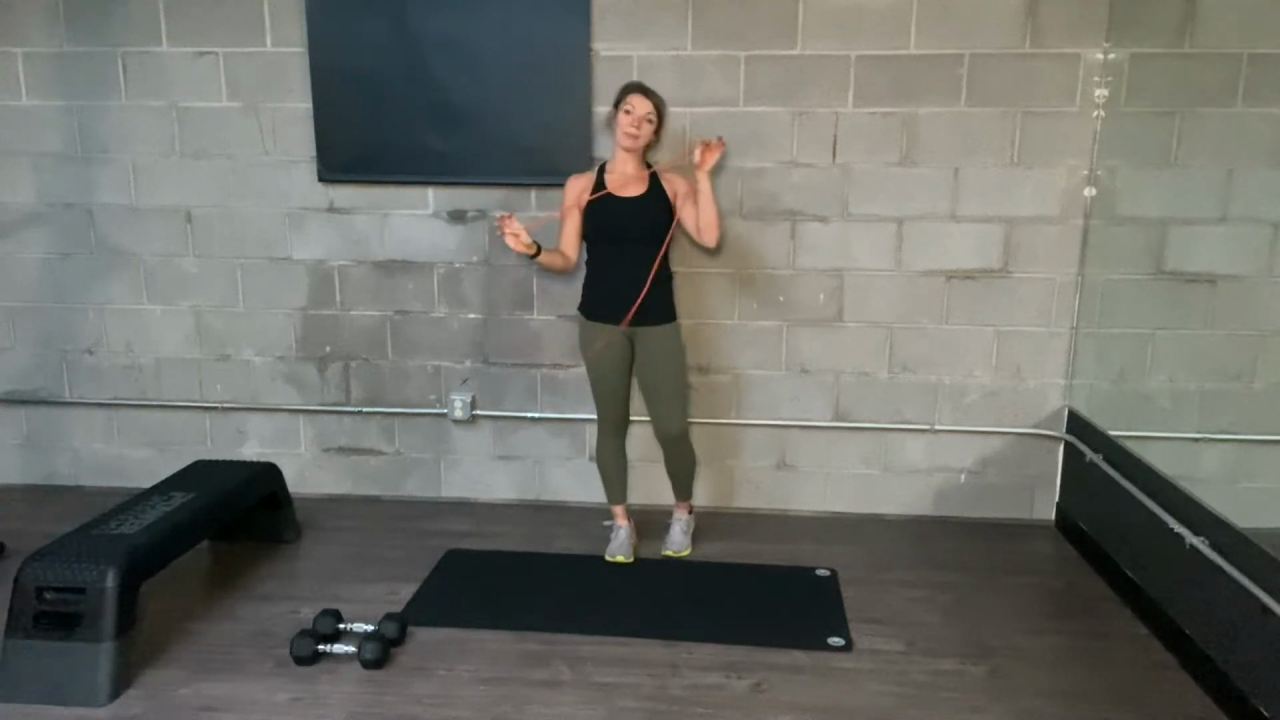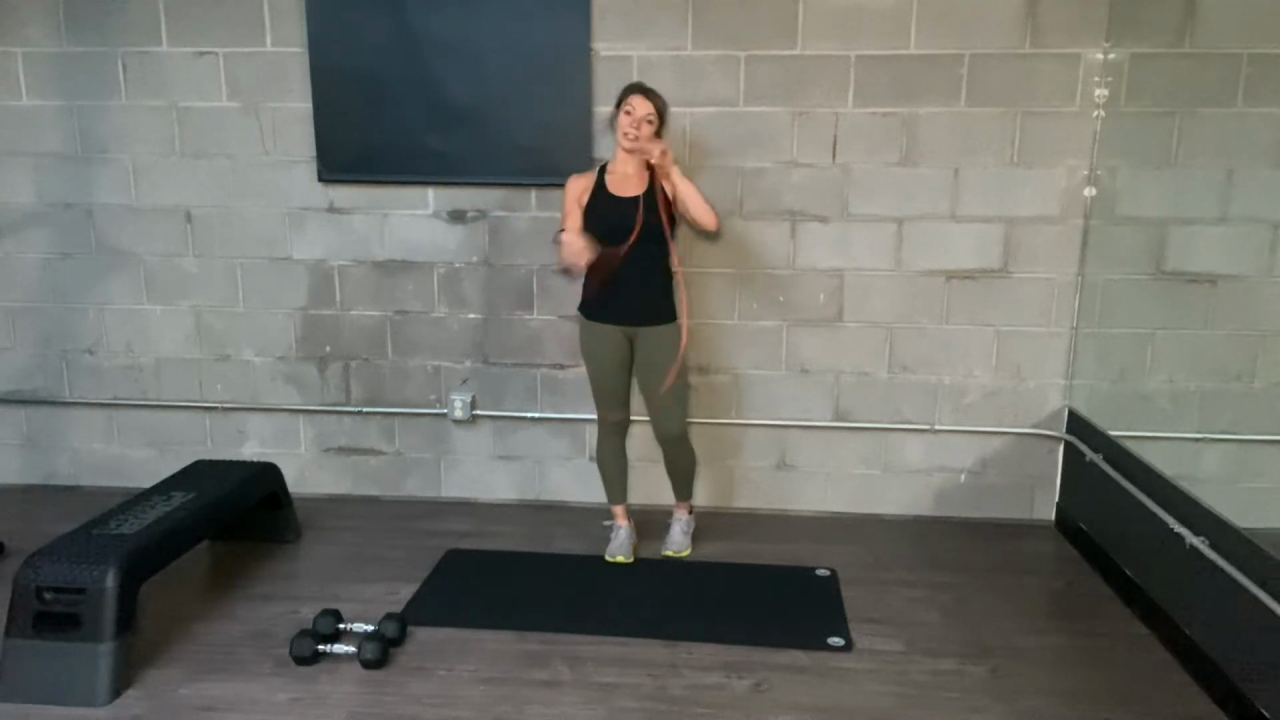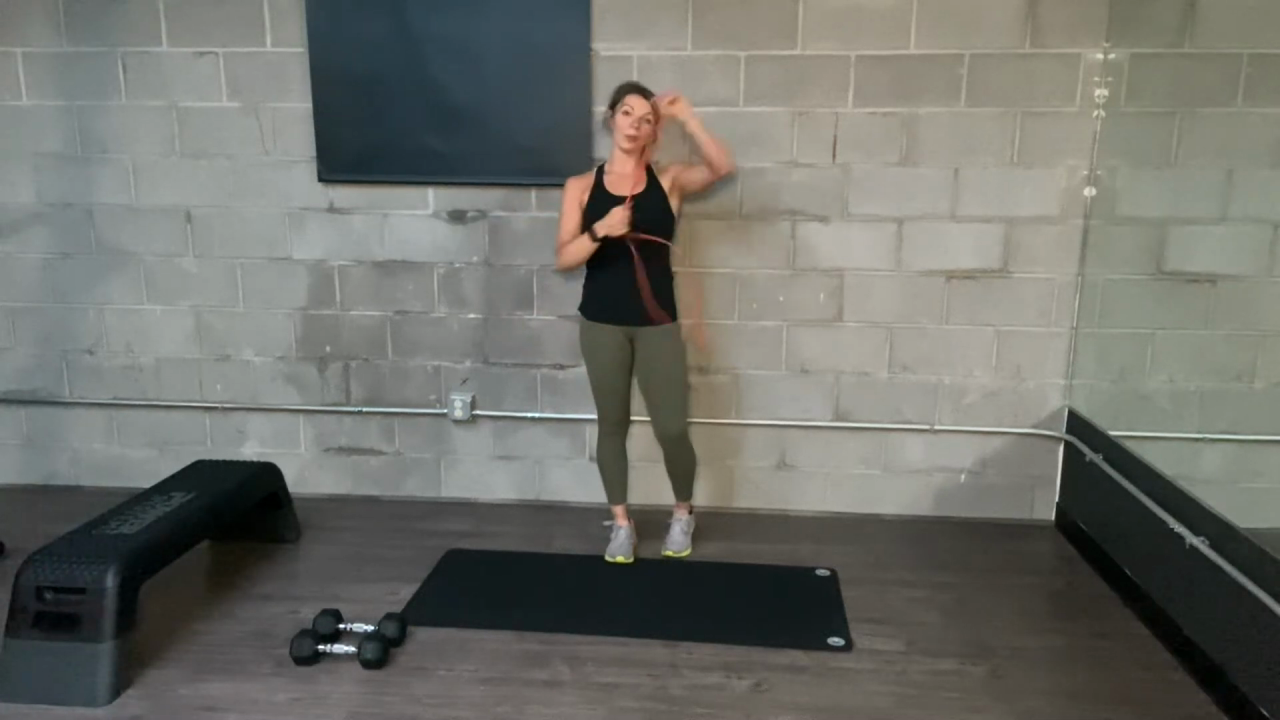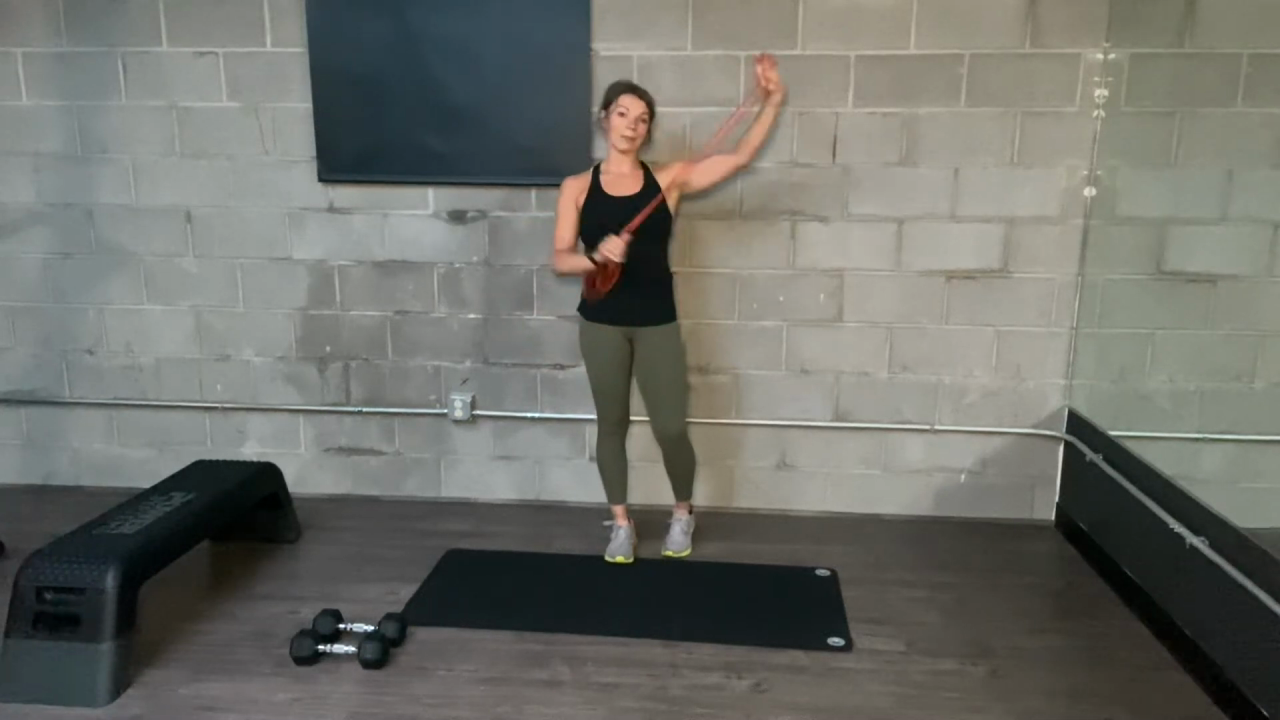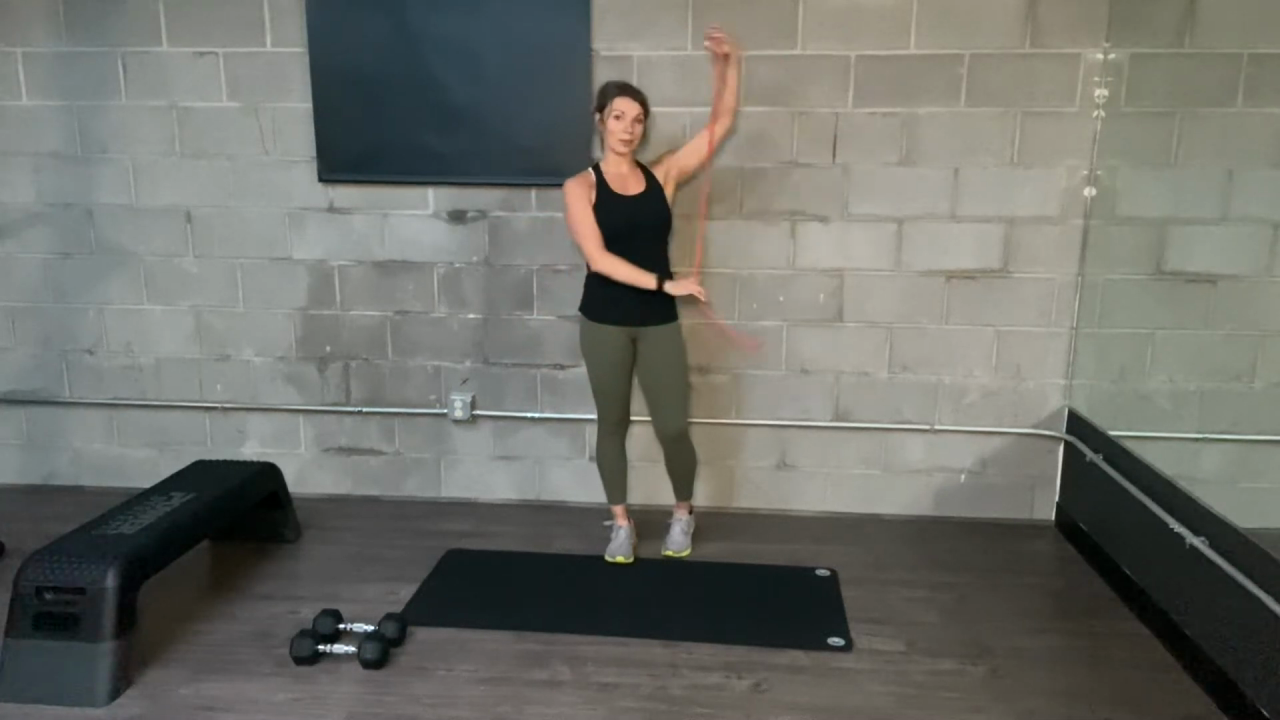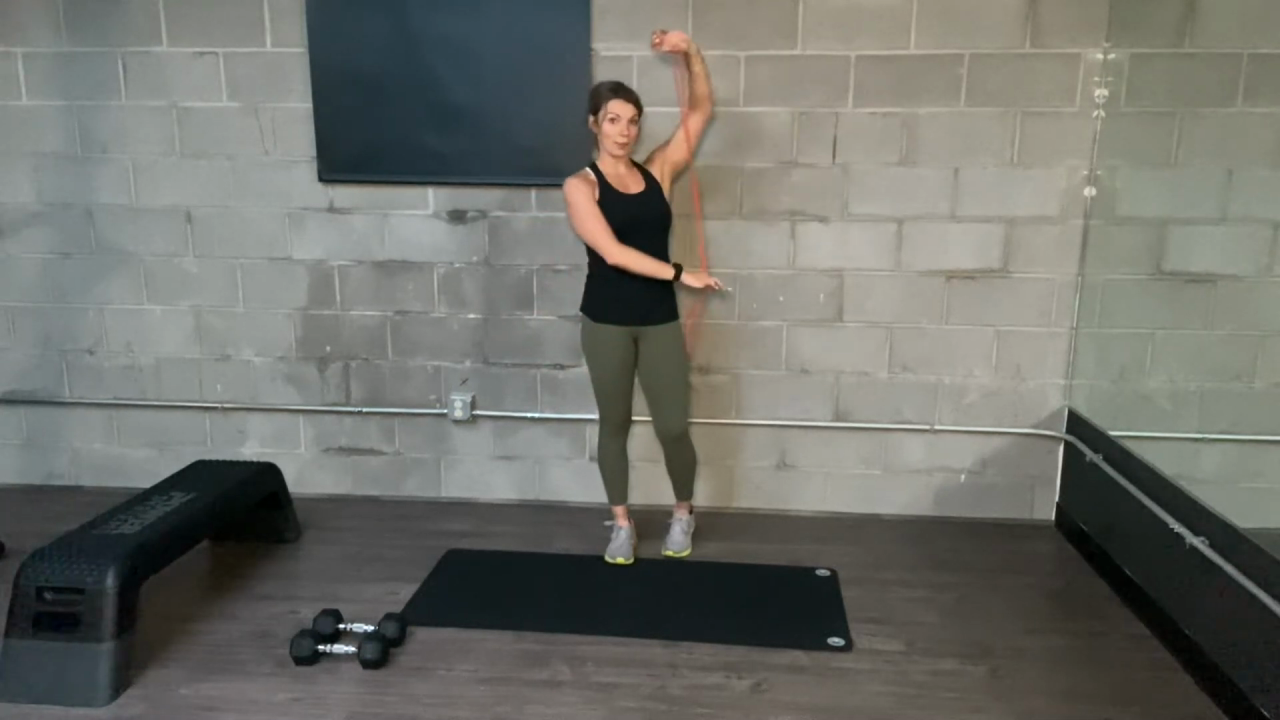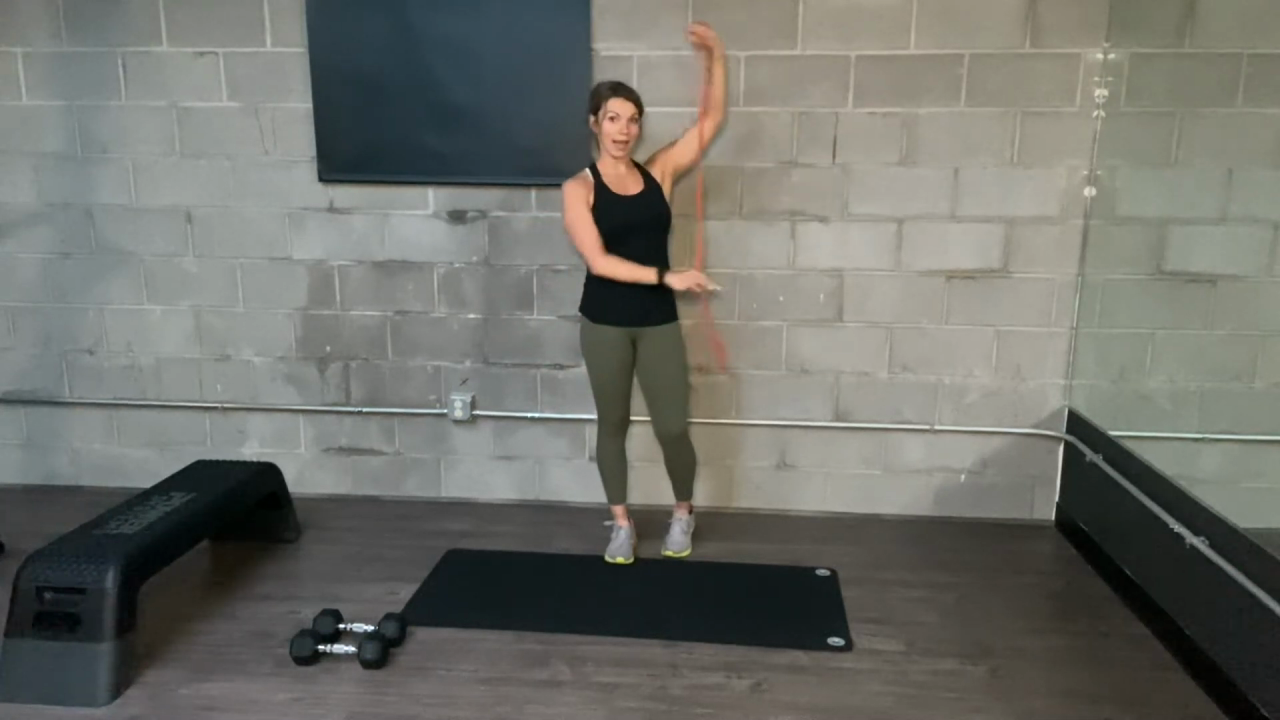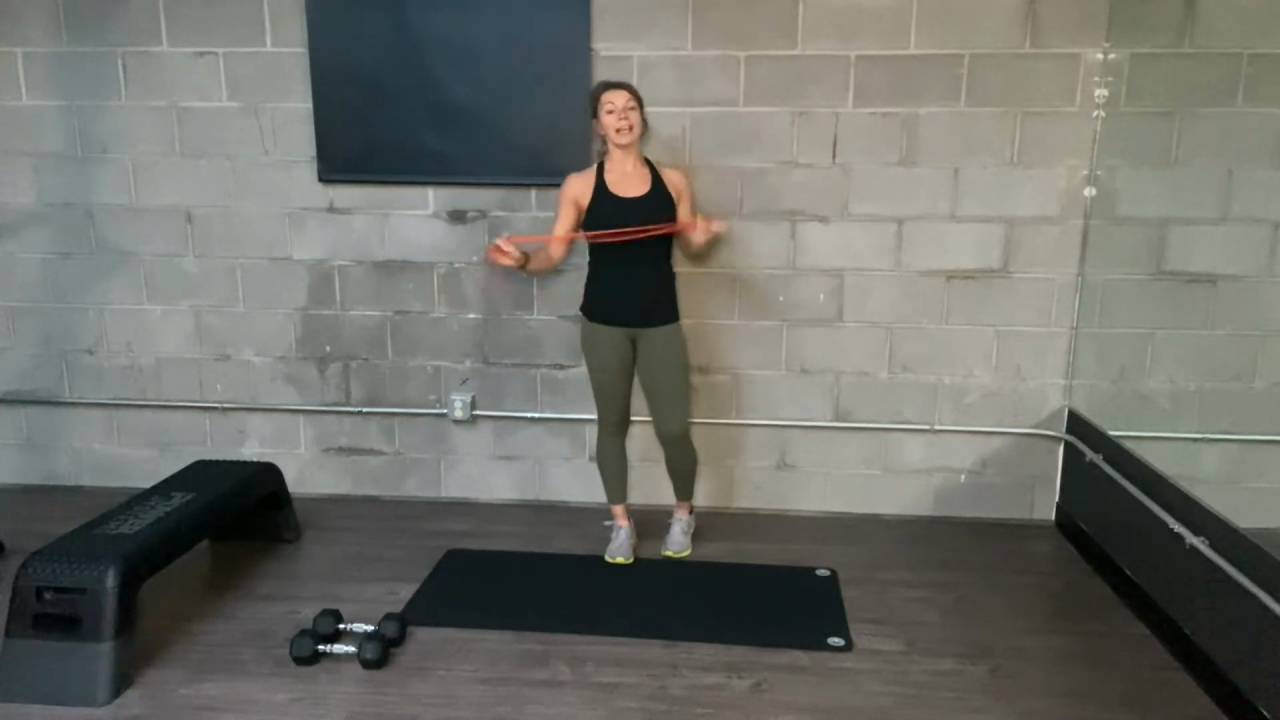
dt=0.4s
person 1, frame 1
left shoulder: (670, 185)
right shoulder: (581, 186)
left elbow: (709, 238)
right elbow: (567, 258)
left wrist: (703, 176)
right wrist: (531, 249)
left hip: (657, 323)
right hip: (600, 321)
left knee: (672, 429)
right knee: (611, 424)
left ankle: (682, 513)
right ankle: (621, 522)
person 1, frame 2
left shoulder: (667, 184)
right shoulder: (582, 185)
left elbow: (709, 222)
right elbow: (570, 260)
left wrist: (668, 170)
right wrist: (570, 246)
left hip: (658, 322)
right hip: (602, 321)
left knee: (671, 429)
right knee: (611, 423)
left ankle: (683, 513)
right ankle: (621, 522)
person 1, frame 3
left shoulder: (669, 179)
right shoulder: (581, 186)
left elbow: (722, 167)
right elbow: (564, 258)
left wrist: (687, 119)
right wrist: (598, 233)
left hip: (658, 321)
right hip: (602, 322)
left knee: (672, 428)
right knee: (612, 424)
left ankle: (683, 513)
right ankle: (621, 523)
person 1, frame 4
left shoulder: (668, 179)
right shoulder: (577, 187)
left elbow: (741, 156)
right elbow: (560, 259)
left wrist: (773, 99)
right wrist: (596, 255)
left hip: (657, 322)
right hip: (602, 321)
left knee: (670, 428)
right knee: (612, 424)
left ankle: (683, 514)
right ankle: (621, 522)
person 1, frame 5
left shoulder: (662, 175)
right shoulder: (581, 187)
left elbow: (721, 125)
right elbow: (598, 259)
left wrist: (728, 62)
right wrist: (665, 282)
left hip: (658, 322)
right hip: (604, 322)
left knee: (673, 426)
right knee: (612, 423)
left ankle: (683, 513)
right ankle: (620, 522)
person 1, frame 6
left shoulder: (657, 171)
right shoulder: (580, 185)
left elbow: (701, 111)
right elbow: (612, 252)
left wrist: (691, 54)
right wrist: (680, 273)
left hip: (659, 320)
right hip: (606, 321)
left knee: (673, 426)
right knee: (614, 424)
left ankle: (683, 514)
right ankle: (621, 523)
person 1, frame 7
left shoulder: (659, 172)
right shoulder: (579, 189)
left elbow: (712, 119)
right elbow: (595, 259)
left wrist: (714, 54)
right wrist: (666, 276)
left hip: (659, 321)
right hip: (605, 322)
left knee: (673, 428)
right knee: (613, 423)
left ankle: (683, 514)
right ankle: (621, 522)
person 1, frame 8
left shoulder: (672, 181)
right shoulder: (580, 185)
left elbow: (692, 244)
right elbow: (554, 252)
left wrist: (700, 237)
right wrist: (520, 258)
left hip: (660, 321)
right hip: (603, 321)
left knee: (673, 428)
right knee: (612, 423)
left ankle: (683, 513)
right ankle: (621, 523)
